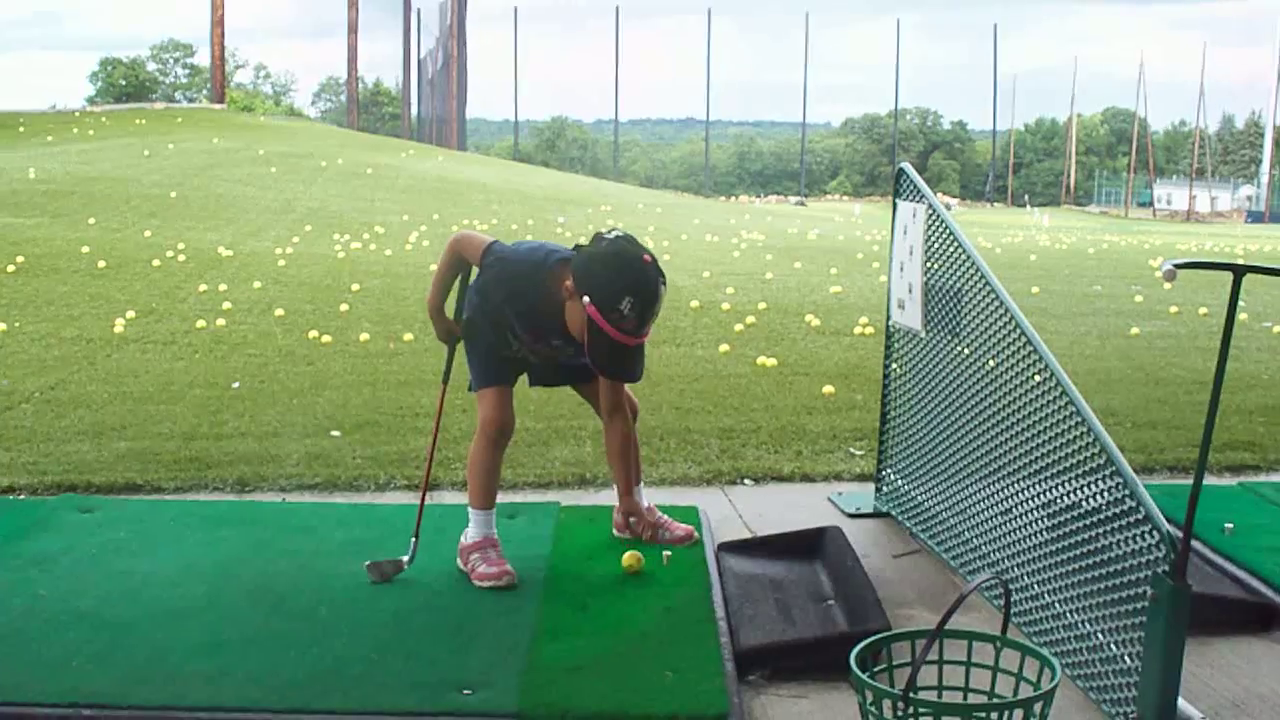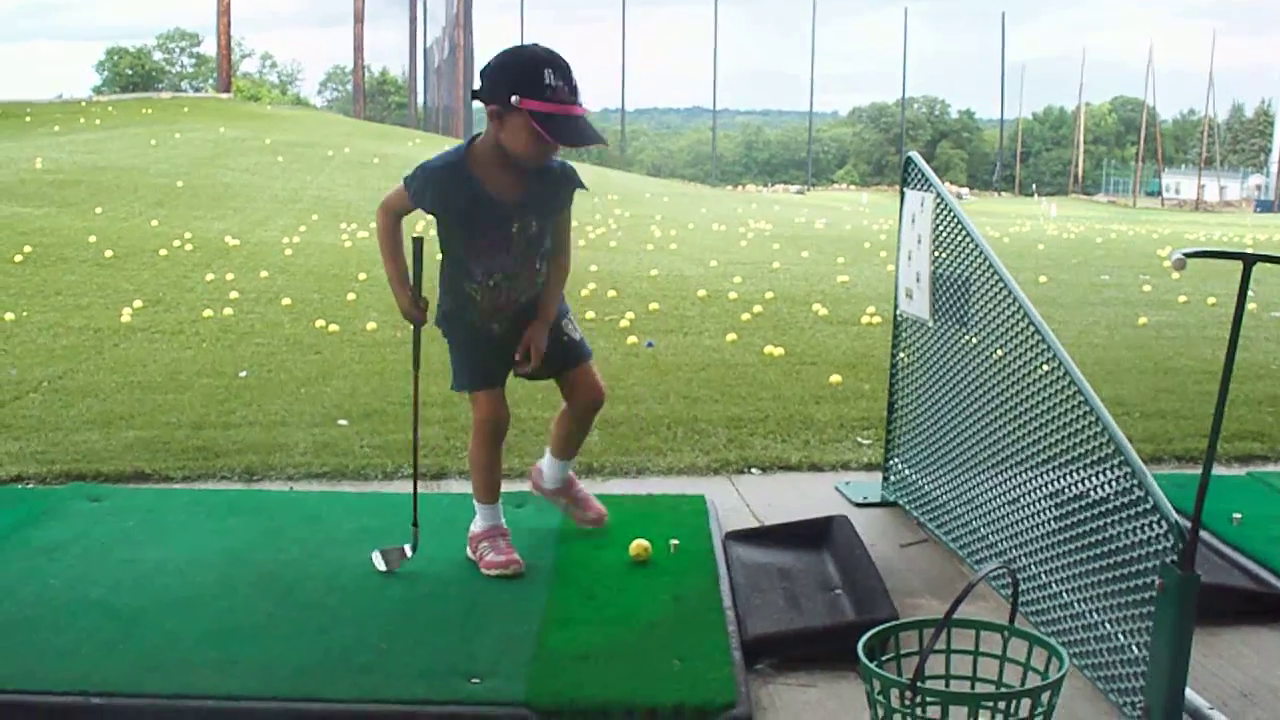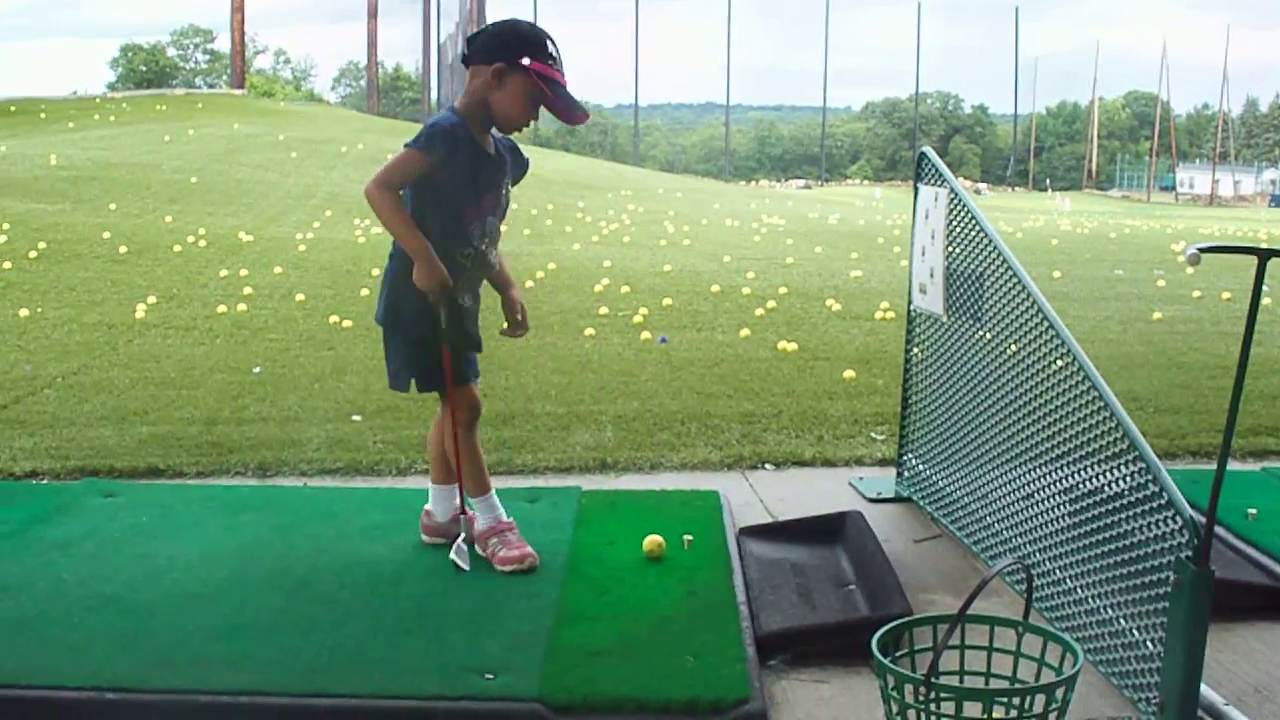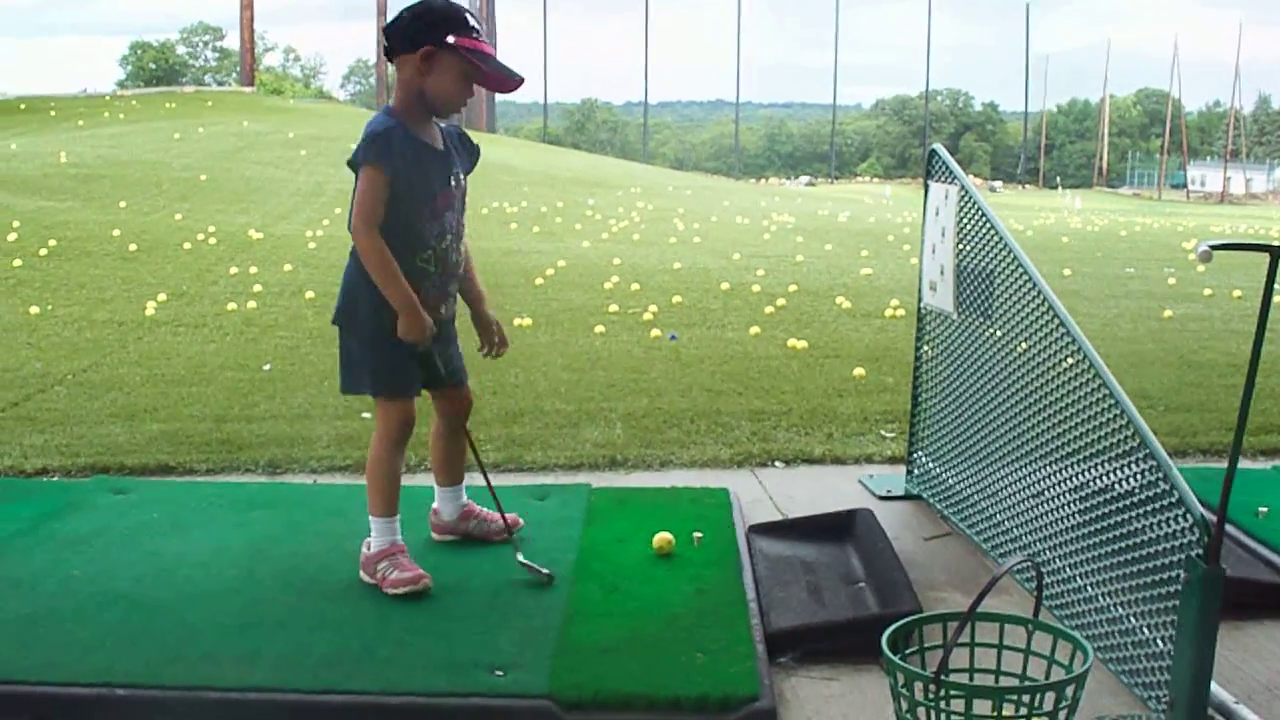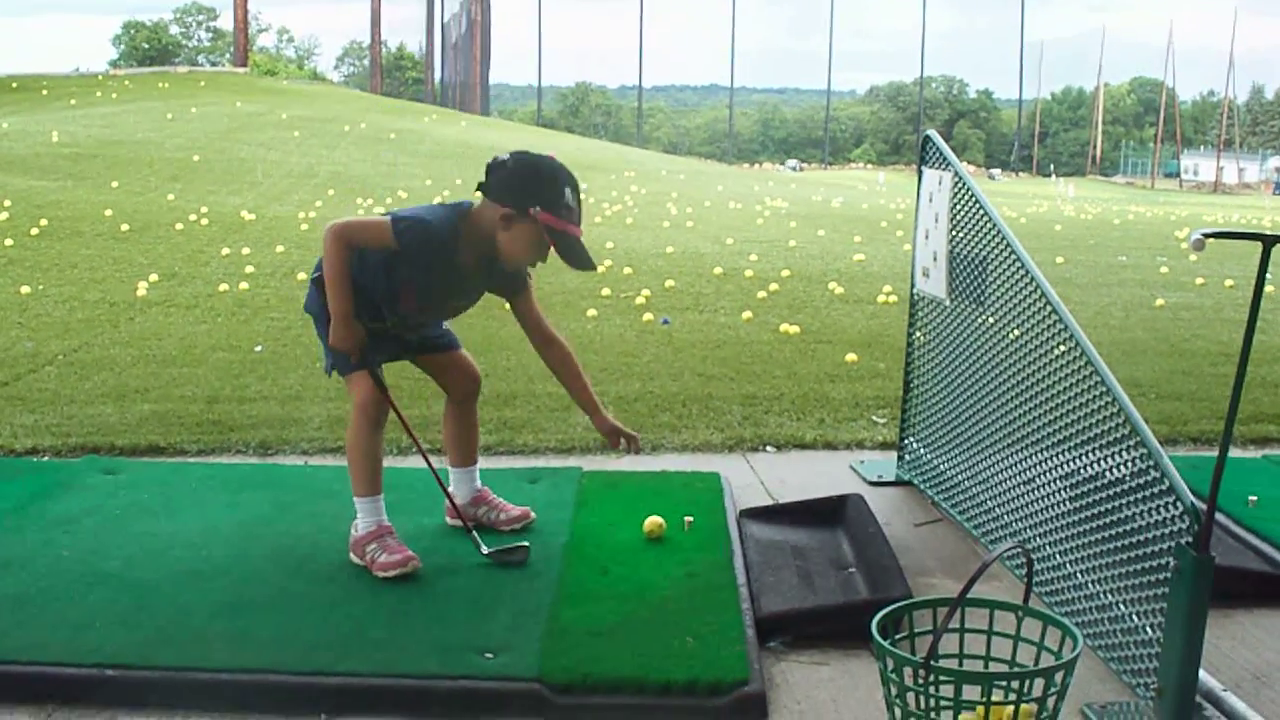
dt=0.5s
person 1, frame 1
left shoulder: (608, 317)
right shoulder: (517, 270)
left elbow: (613, 410)
right elbow: (460, 240)
left wrist: (625, 496)
right wrist: (437, 309)
left hip: (557, 343)
right hip: (494, 333)
left knee: (625, 408)
right knee: (496, 421)
left ankle: (635, 510)
right ankle: (477, 539)
person 1, frame 2
left shoulder: (556, 181)
right shoulder: (443, 175)
left elbow: (559, 257)
right elbow: (389, 212)
left wrist: (543, 324)
right wrist: (402, 290)
left hip: (538, 307)
right hip: (470, 316)
left knee: (588, 392)
right knee: (491, 415)
left ankle: (554, 475)
right ankle: (486, 526)
person 1, frame 3
left shoulder: (499, 152)
right shoulder: (445, 133)
right elbow: (379, 190)
left wrist: (508, 288)
right wrist: (424, 260)
left hip: (456, 301)
right hip: (421, 299)
left knee: (457, 406)
right knee: (463, 405)
left ankle: (443, 512)
right ankle: (490, 523)
person 1, frame 4
left shoulder: (452, 142)
right shoulder: (386, 138)
right elbow: (364, 230)
left wrist: (481, 308)
right wrist: (406, 309)
left hip: (431, 309)
right hip: (381, 308)
left knee: (458, 403)
right knee: (397, 417)
left ankle: (451, 509)
right ankle: (380, 547)
person 1, frame 5
left shoulder: (501, 263)
right shoulder: (431, 233)
left elbow: (546, 339)
right elbow: (336, 234)
left wrist: (599, 416)
right wrist: (343, 321)
left hip: (402, 310)
right hip: (343, 295)
left knee: (464, 378)
right knee: (369, 395)
left ankle: (465, 495)
right ankle: (369, 530)
